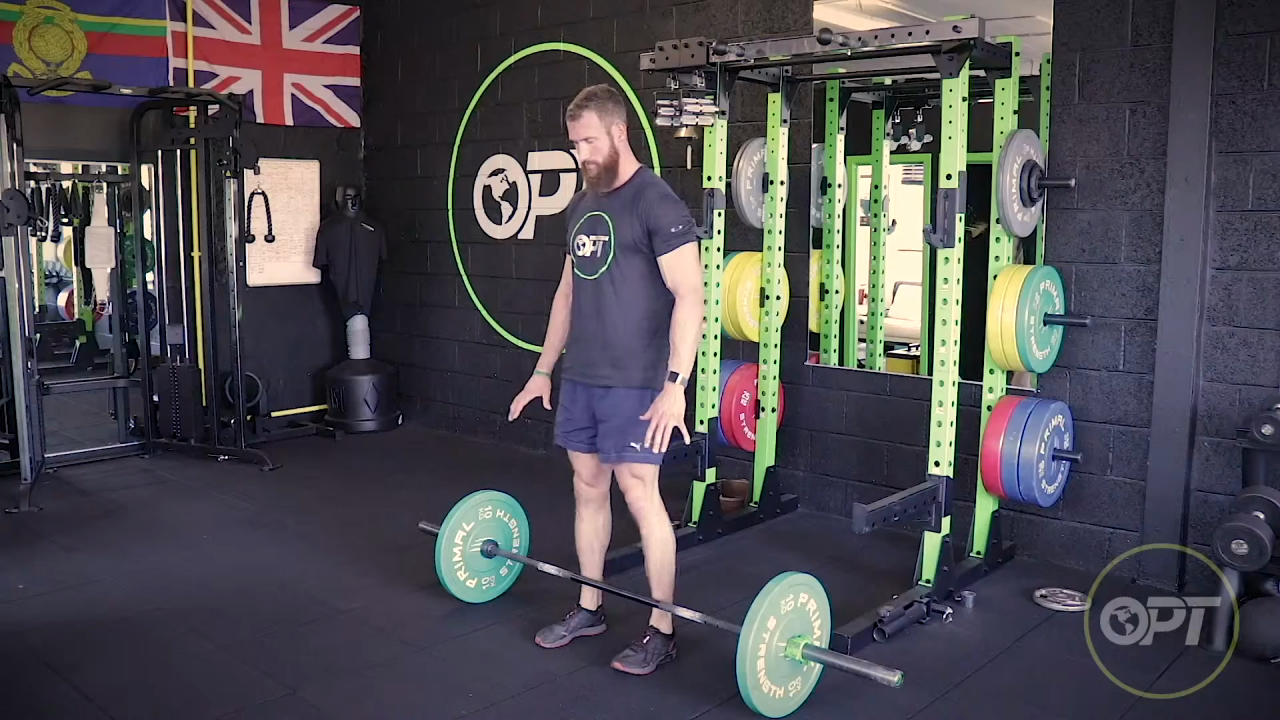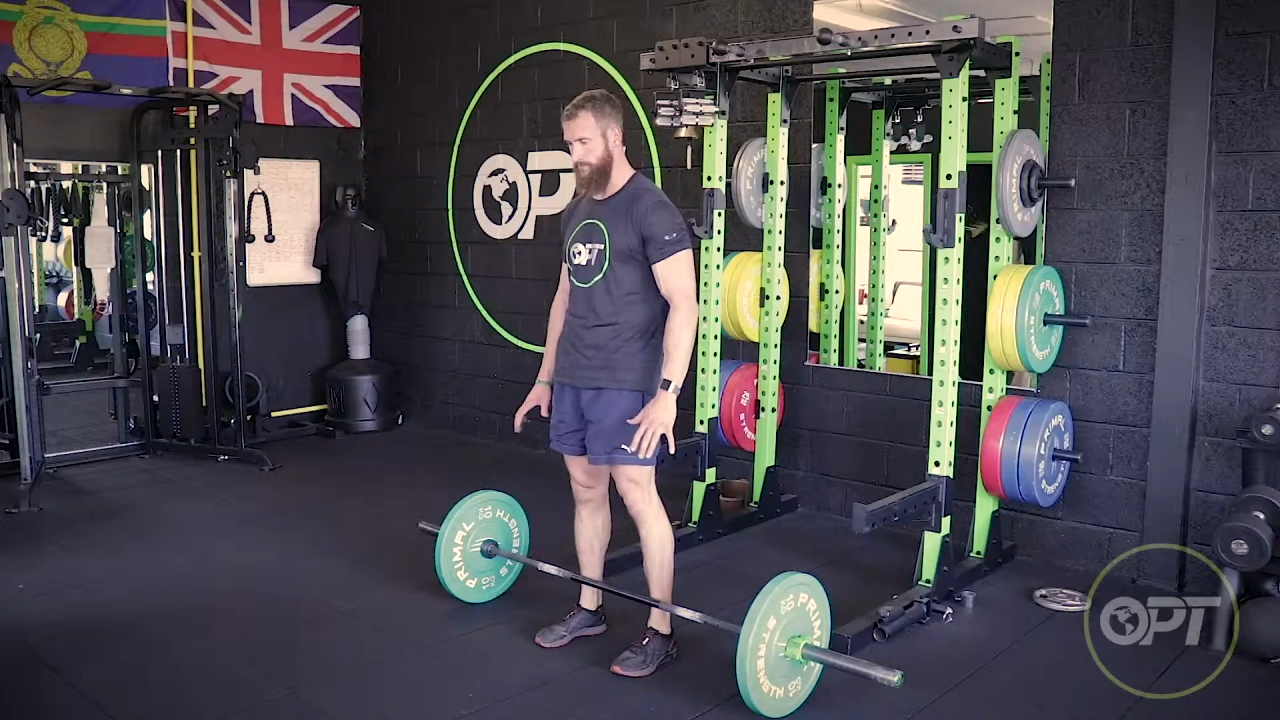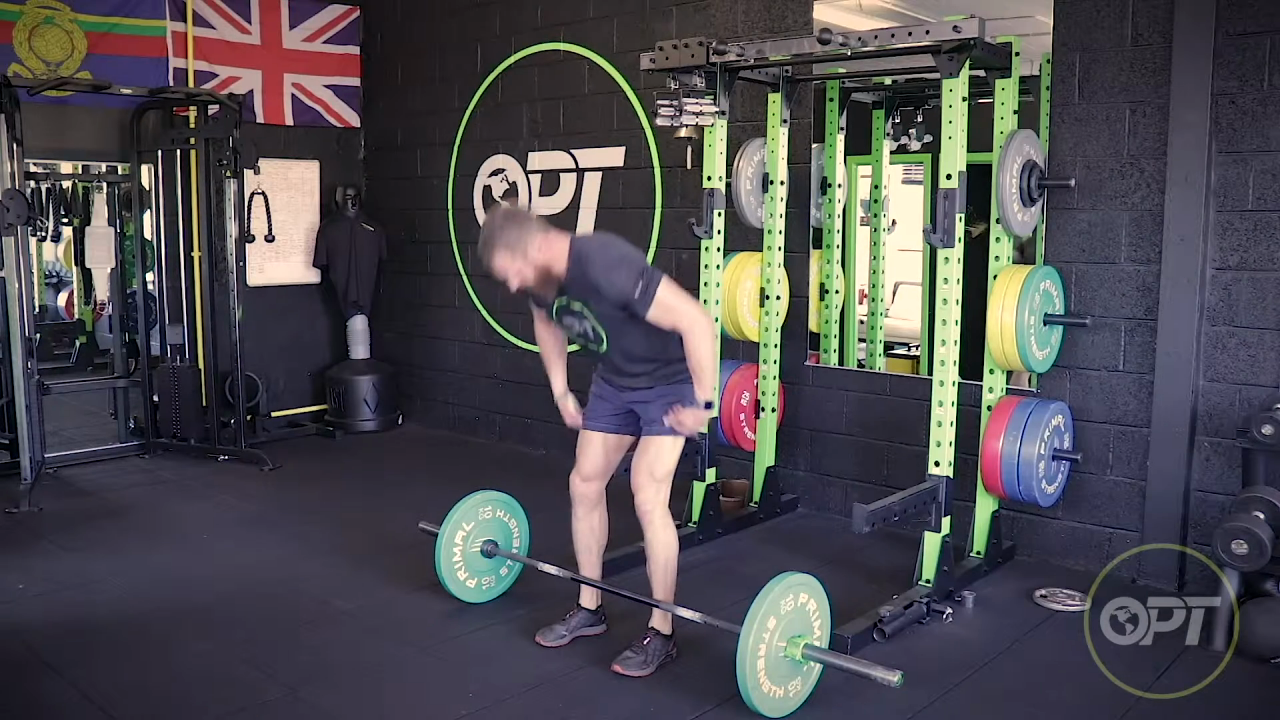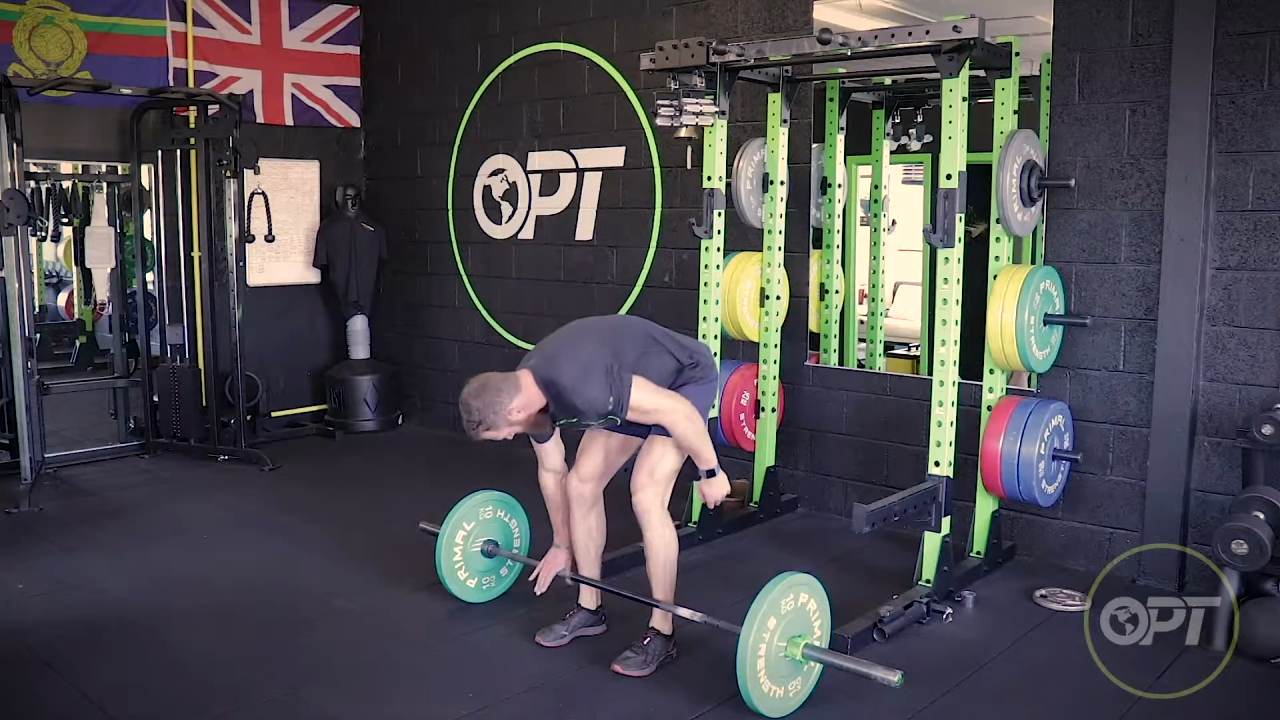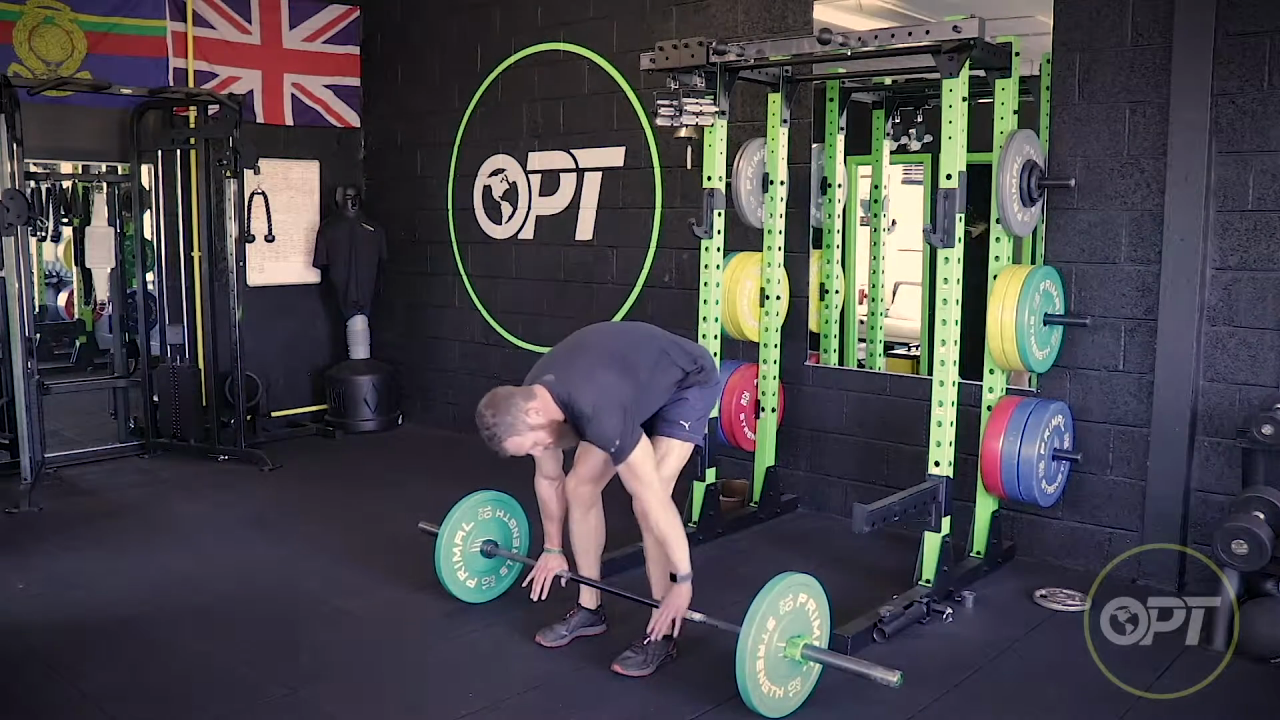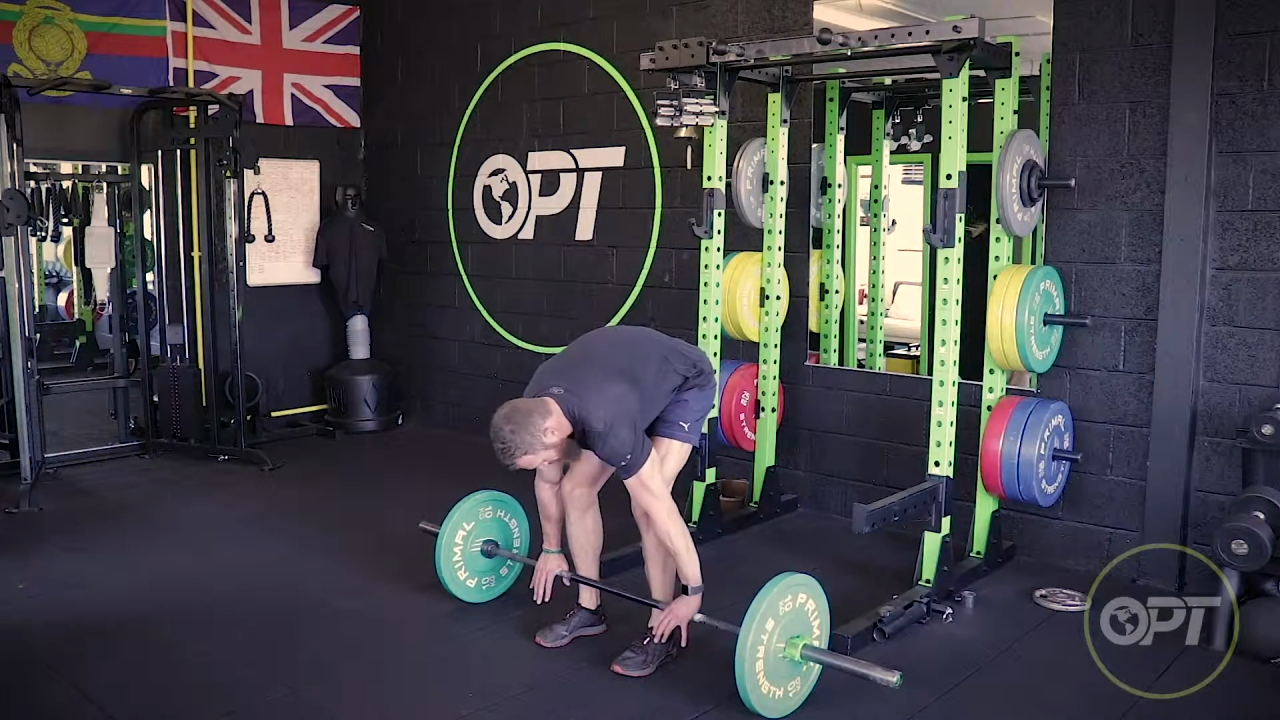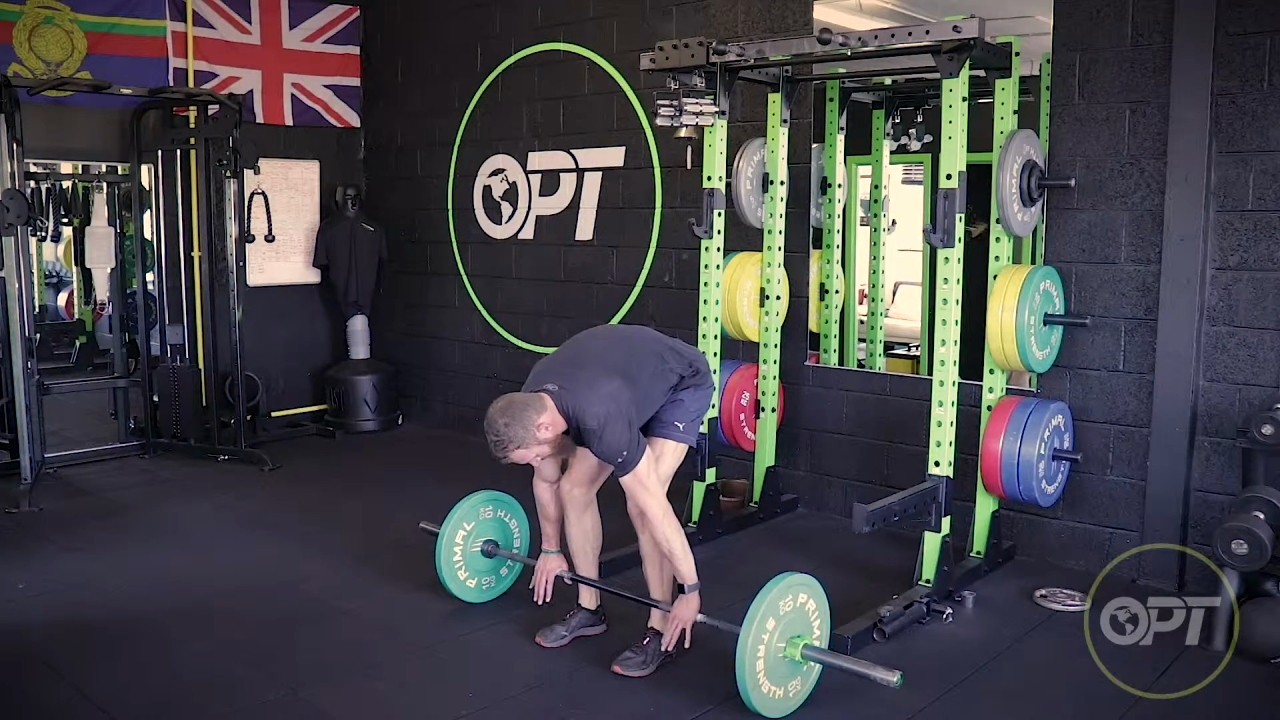
dt=0.7s
person 1, frame 1
left shoulder: (657, 204)
right shoulder: (582, 205)
left elbow: (690, 298)
left wrist: (675, 384)
right wrist: (543, 370)
left hip: (633, 383)
right hip: (580, 377)
left knee: (639, 496)
right knee: (587, 490)
left ankle: (661, 630)
right ankle: (589, 608)
person 1, frame 2
left shoulder: (651, 211)
right shoulder: (576, 212)
left elbow: (684, 306)
left wrist: (668, 392)
right wrist: (545, 378)
left hip: (625, 384)
right hip: (573, 380)
left knee: (637, 496)
right knee: (586, 492)
left ankle: (660, 630)
right ankle: (589, 608)
person 1, frame 3
left shoulder: (608, 269)
right shoulder: (539, 276)
left elbow: (697, 322)
right elbow: (546, 322)
left wrist: (701, 403)
right wrist: (560, 391)
left hip: (670, 382)
right hip: (616, 381)
left knee: (648, 497)
right knee: (584, 484)
left ankle: (662, 632)
right ankle: (589, 608)
person 1, frame 4
left shoulder: (581, 387)
right shoulder: (528, 393)
left elbow: (676, 411)
right elbow: (552, 471)
left wrist: (710, 474)
right wrist: (561, 545)
left hip: (684, 380)
right hip: (632, 383)
left knee: (646, 496)
right knee: (581, 484)
left ankle: (661, 632)
right ankle: (589, 609)
person 1, frame 5
left shoulder: (595, 410)
right shoulder: (532, 401)
left elbow: (653, 499)
right elbow: (549, 479)
left wrist: (682, 581)
right wrist: (553, 548)
left hip: (687, 382)
right hip: (636, 379)
left knee: (645, 496)
right knee: (579, 485)
left ankle: (662, 631)
right ankle: (589, 609)
person 1, frame 6
left shoulder: (605, 424)
right shoulder: (533, 412)
left elbow: (662, 511)
right elbow: (548, 483)
left wrist: (693, 591)
right wrist: (551, 549)
left hip: (685, 385)
right hip: (633, 375)
left knee: (645, 505)
right knee: (575, 488)
left ankle: (662, 632)
right ankle: (589, 608)
person 1, frame 7
left shoulder: (599, 420)
right shoulder: (530, 407)
left elbow: (655, 510)
right elbow: (547, 482)
left wrist: (690, 591)
right wrist: (550, 549)
left hip: (682, 384)
right hip: (631, 377)
left knee: (640, 504)
right knee: (574, 487)
left ankle: (661, 630)
right ankle: (589, 609)
